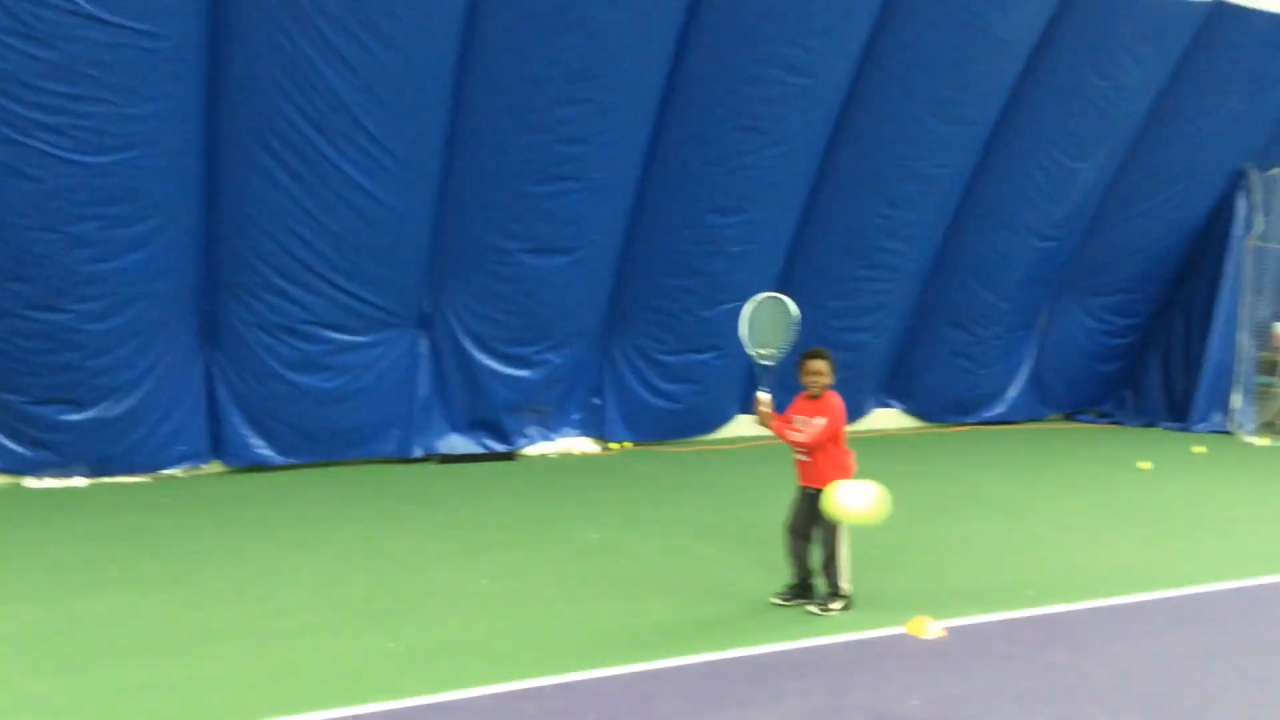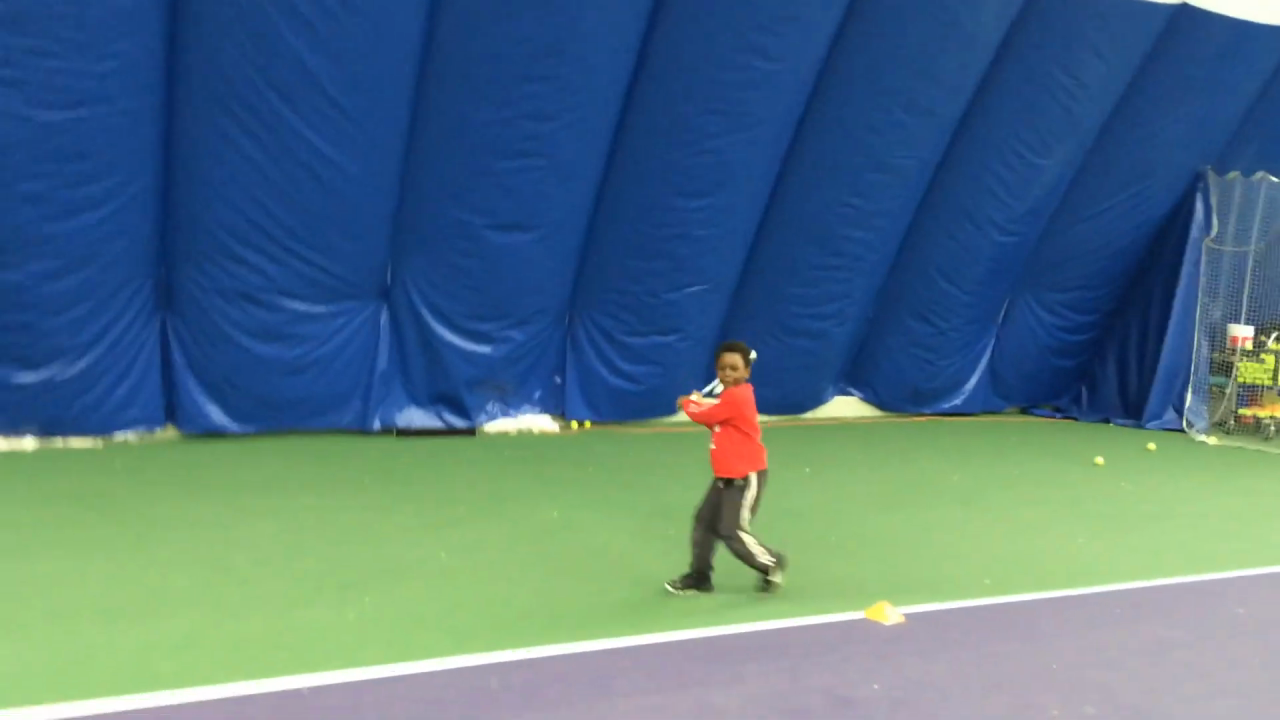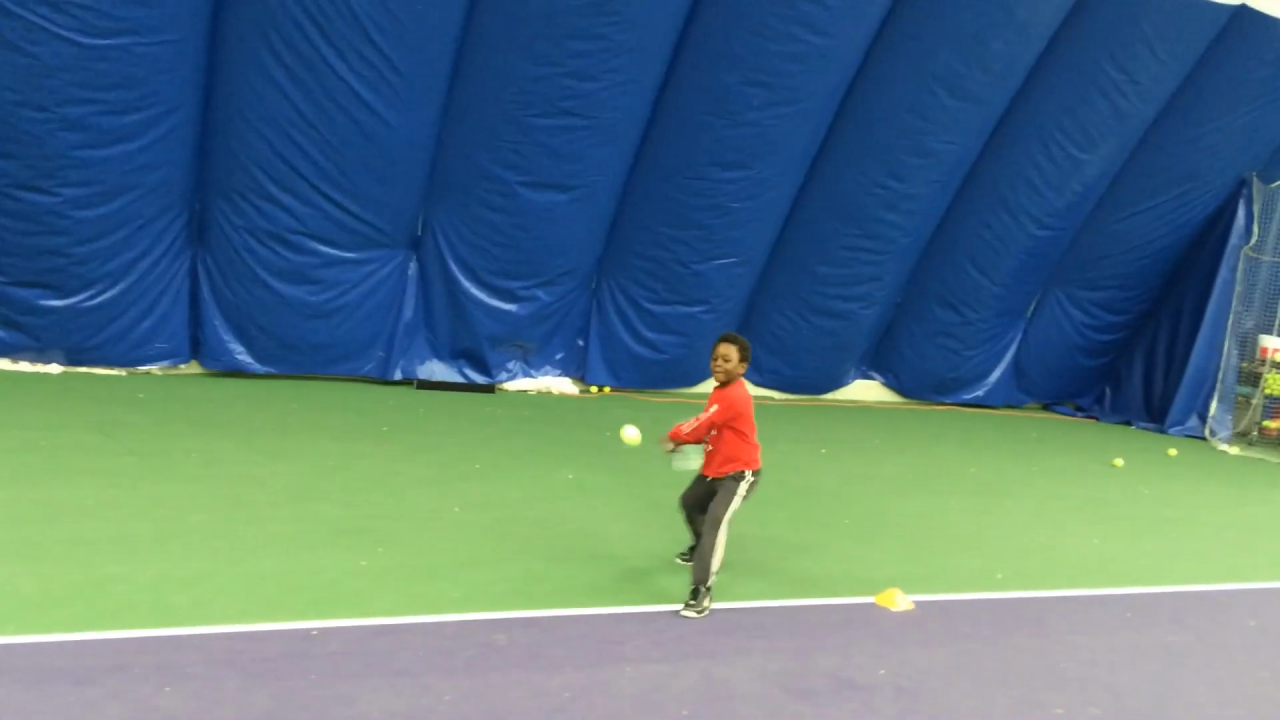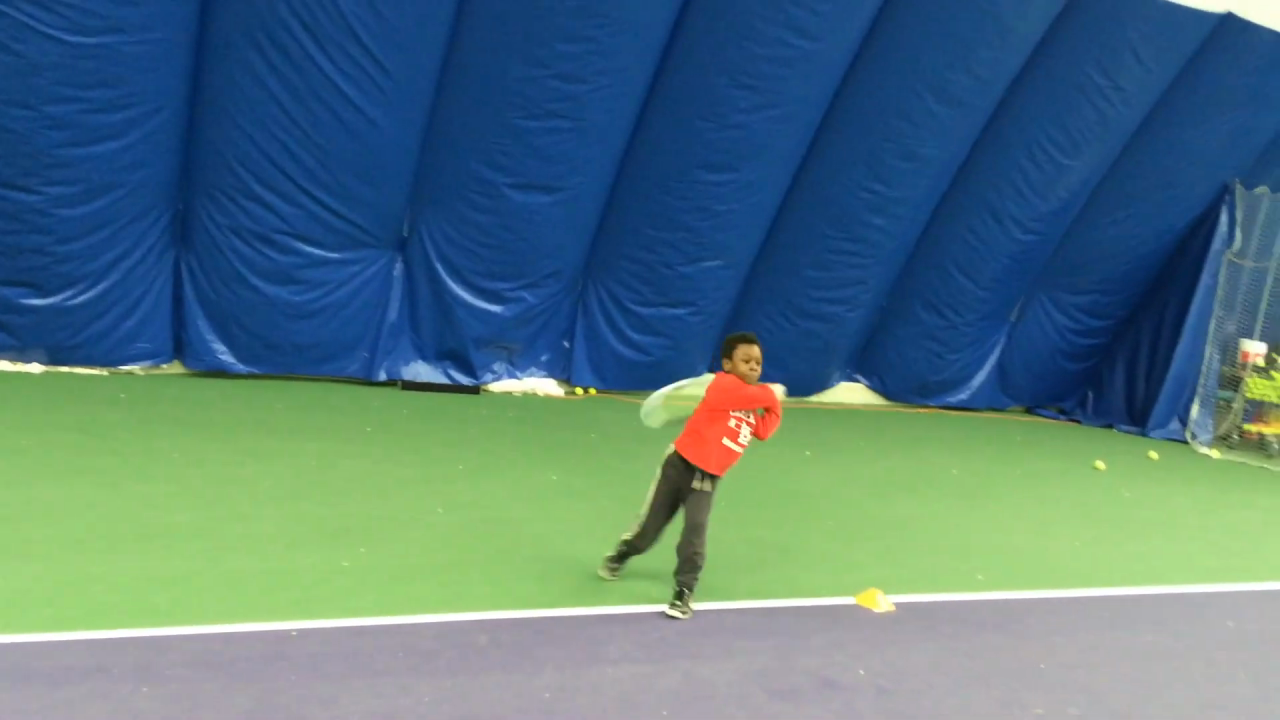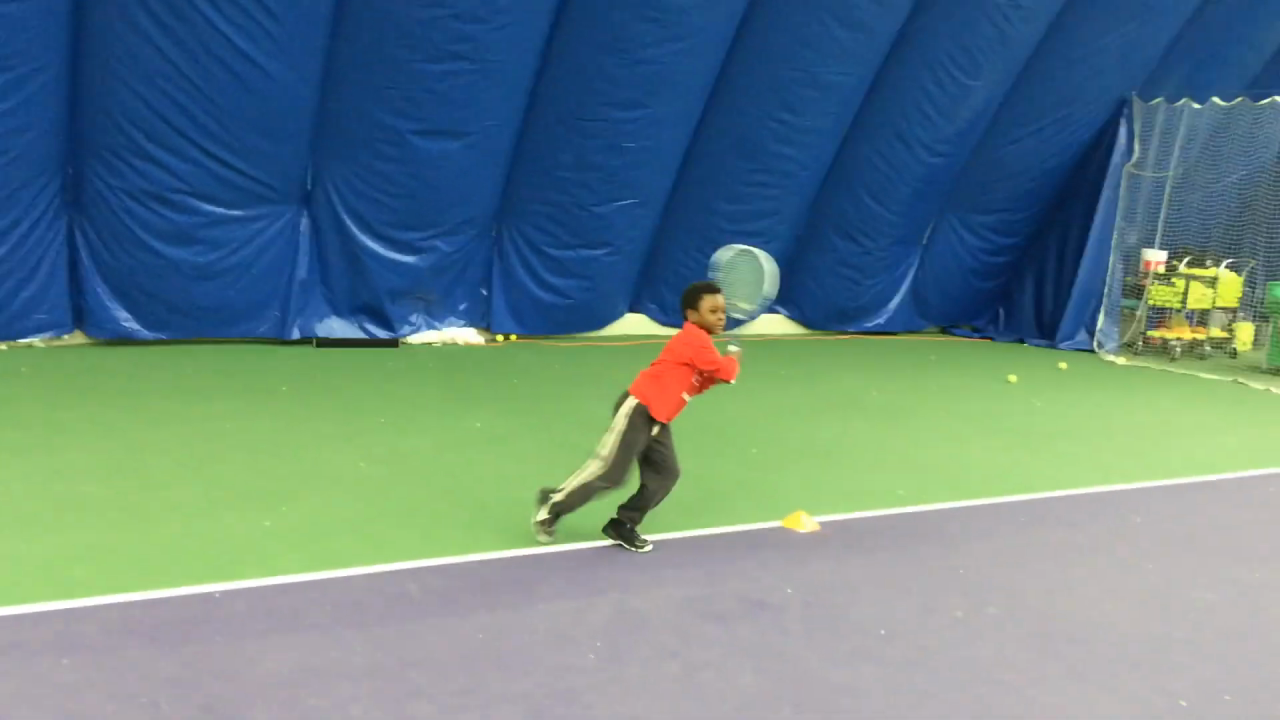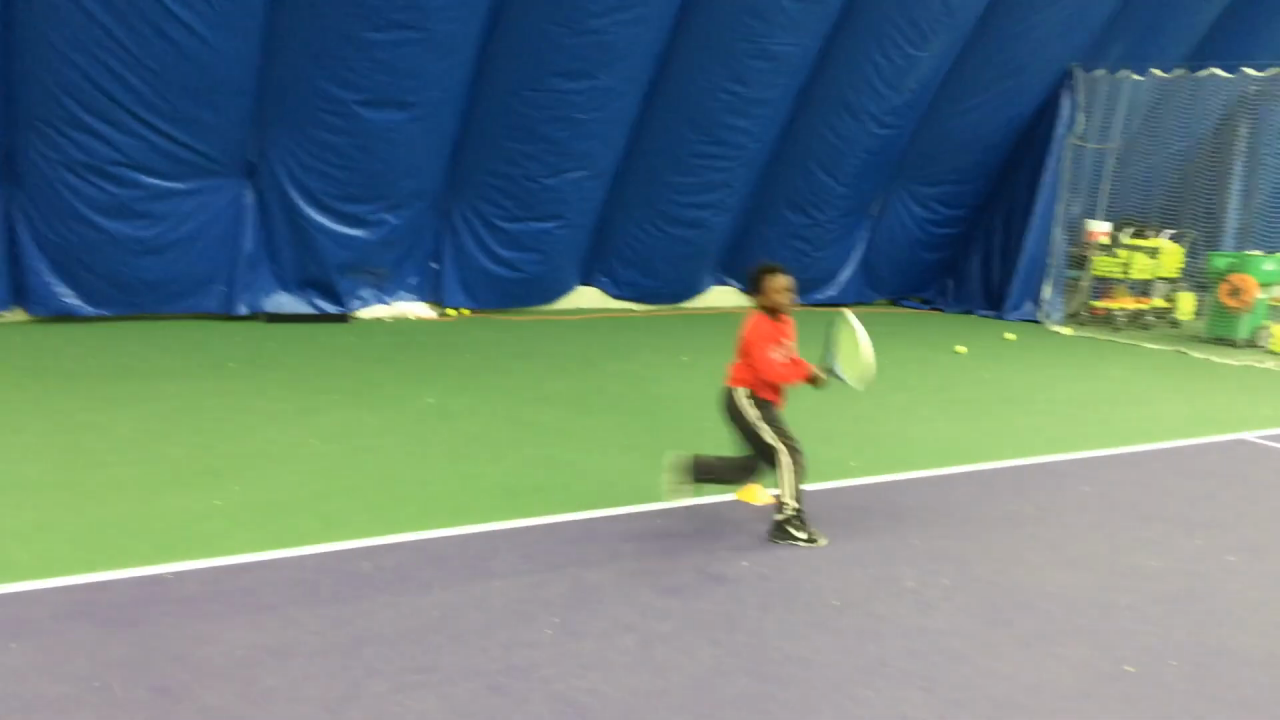
dt=0.4s
person 1, frame 1
left shoulder: (832, 406)
right shoulder: (800, 401)
left elbow: (806, 438)
right elbow: (788, 426)
left wrist: (773, 424)
right wrist: (769, 414)
left hip: (834, 482)
right hip: (809, 482)
left knee: (832, 538)
right knee: (797, 529)
left ankle: (840, 593)
right ankle: (802, 586)
person 1, frame 2
left shoulder: (736, 397)
right shoulder: (731, 395)
left elbow: (703, 415)
right elbow: (713, 418)
left wrist: (686, 403)
right wrist: (696, 403)
left hip: (746, 476)
right hip: (726, 476)
left knee: (733, 530)
right knee: (704, 521)
left ankle: (770, 565)
right ankle: (699, 576)
person 1, frame 3
left shoulder: (733, 398)
right shoulder: (722, 392)
left elbow: (699, 428)
right elbow: (706, 425)
left wrist: (674, 436)
right wrist: (684, 435)
left hip: (740, 472)
right hip: (716, 469)
left knee: (715, 521)
right knee: (690, 503)
left ankle: (702, 589)
right ankle: (702, 550)
person 1, frame 4
left shoulder: (752, 404)
right shoulder: (724, 384)
left elbow: (764, 432)
right elbow: (762, 396)
left wrist: (774, 401)
right wrist: (771, 393)
left hip: (709, 476)
right hip: (684, 464)
left knee: (696, 529)
right knee: (653, 522)
left ankle: (684, 590)
right ankle: (622, 553)
person 1, frame 5
left shoulder: (700, 344)
right shoulder: (695, 340)
left elbow: (693, 386)
right elbow: (728, 370)
left wrist: (714, 377)
right wrist: (732, 358)
left hip: (656, 419)
right hip: (637, 410)
left knee: (666, 474)
right knee: (610, 473)
left ankle: (623, 525)
right ankle: (552, 504)
person 1, frame 6
left shoulder: (785, 323)
right shoulder: (757, 329)
left elbow: (791, 359)
right elbow: (771, 372)
left wrist: (810, 370)
right wrist: (807, 373)
left hip: (760, 400)
right hip: (746, 397)
left knee: (751, 466)
right knee: (787, 453)
left ankle: (691, 470)
right ankle: (788, 521)
